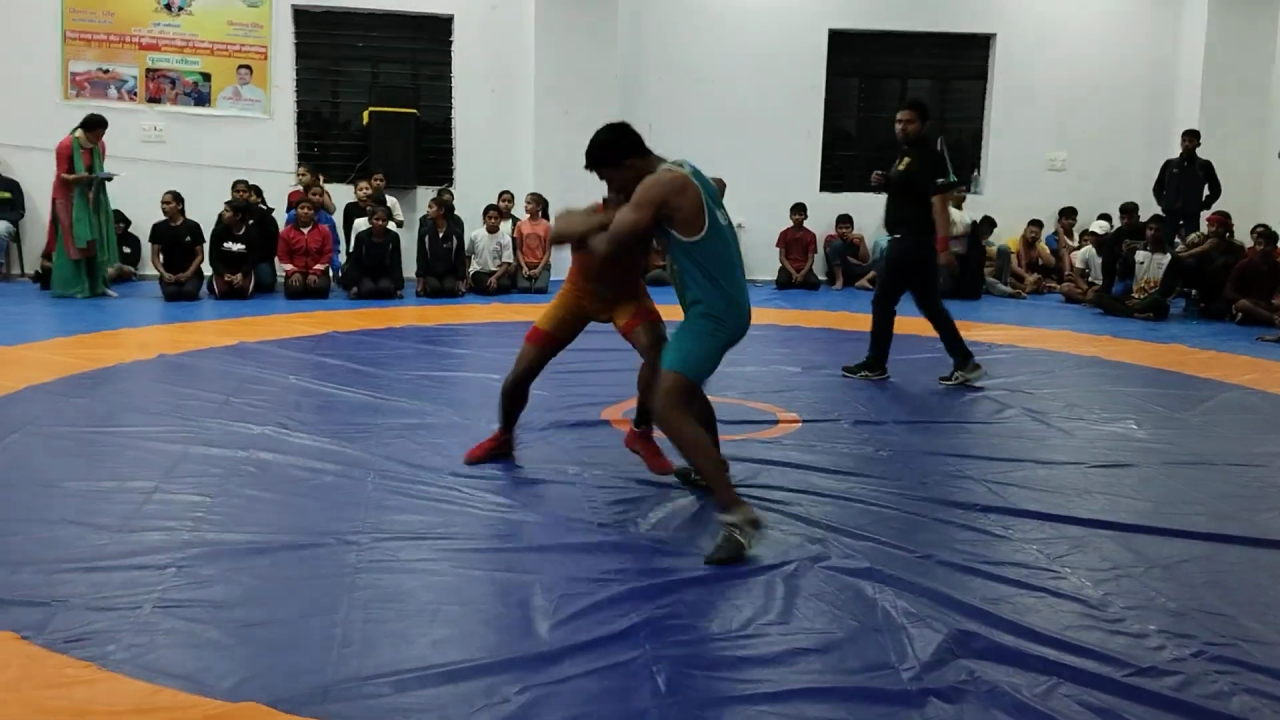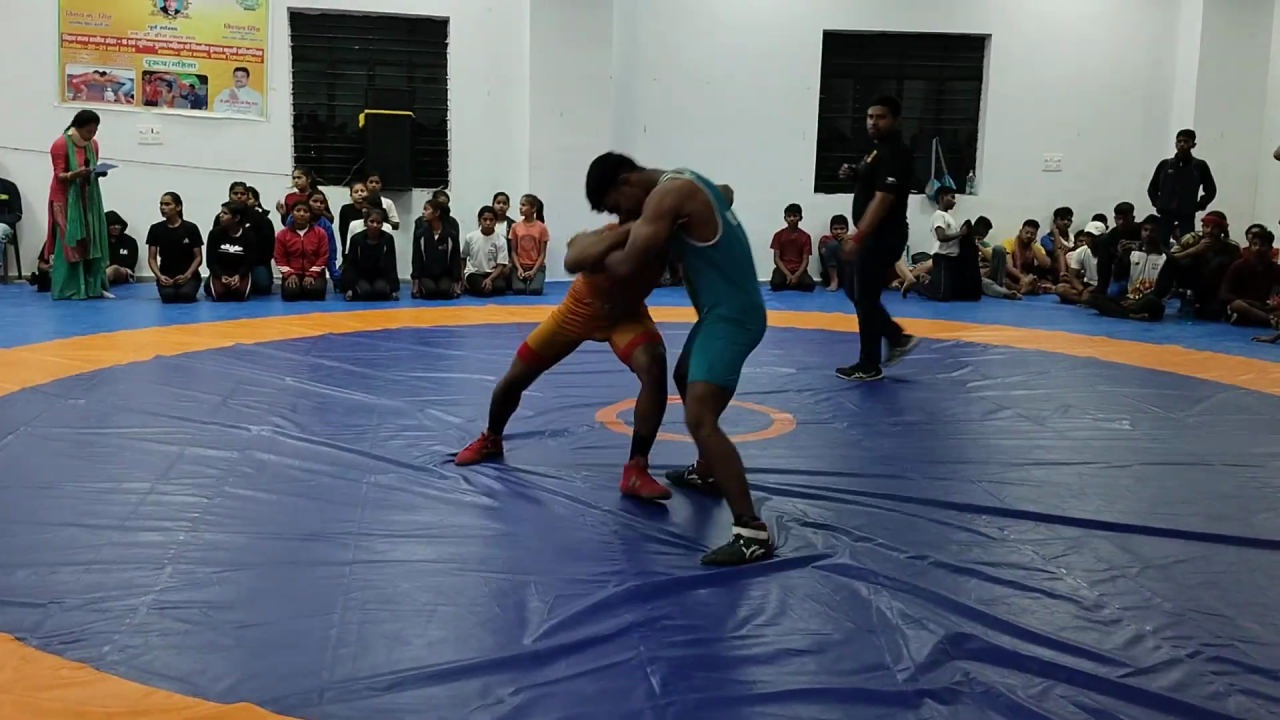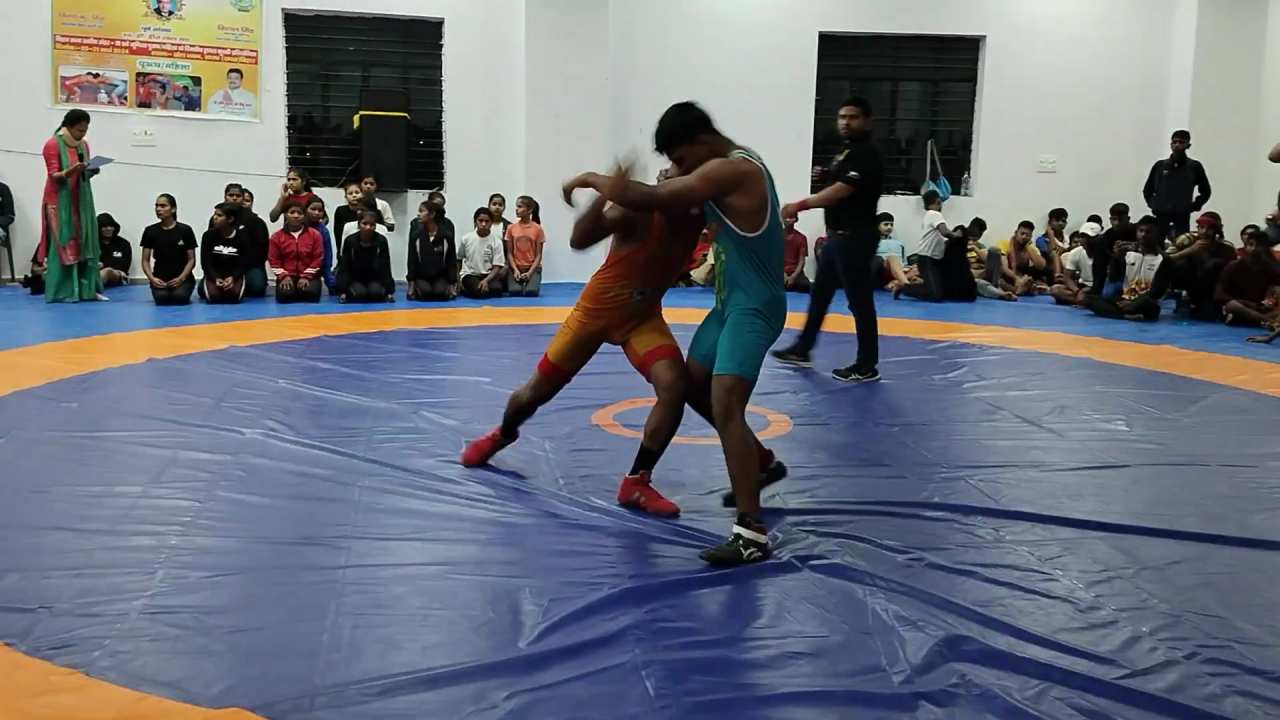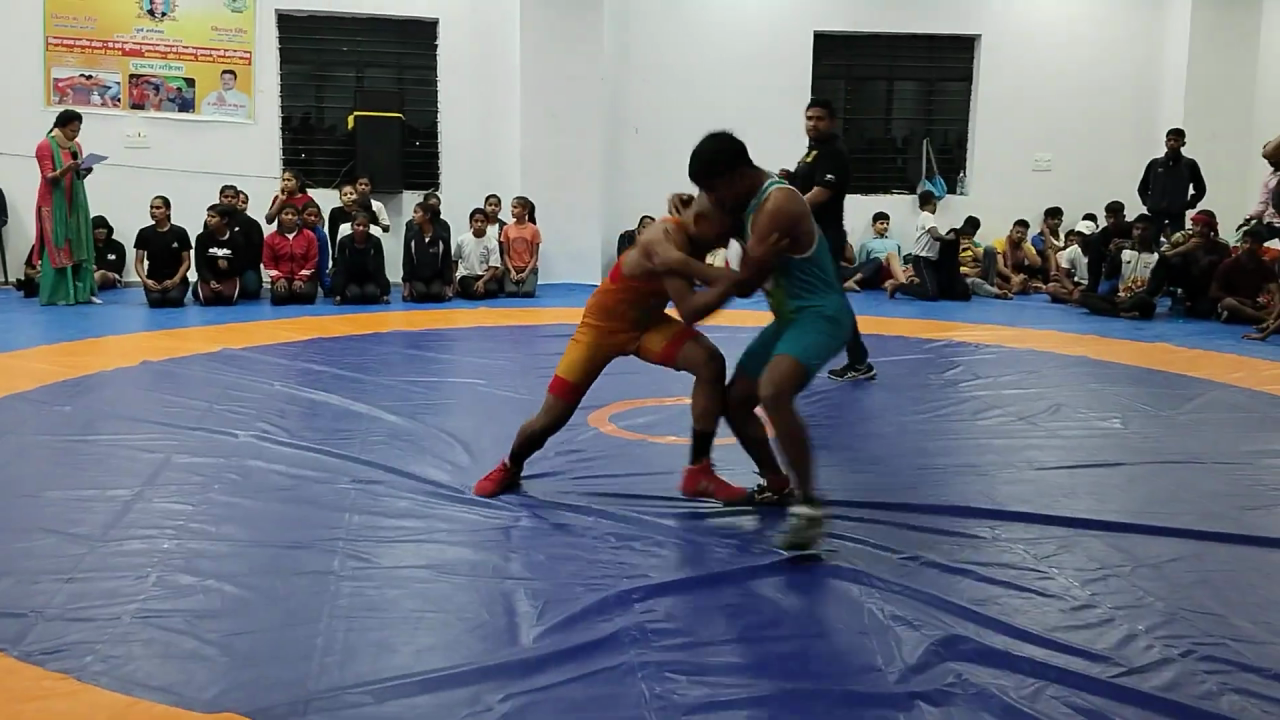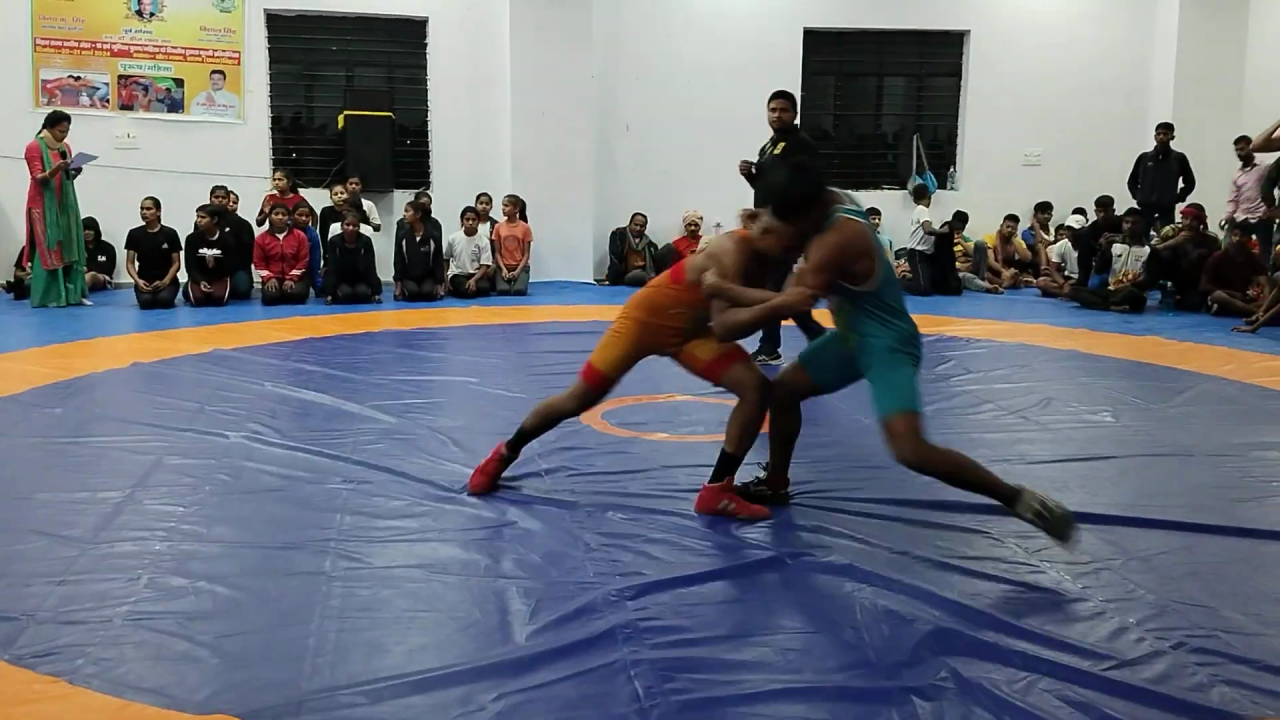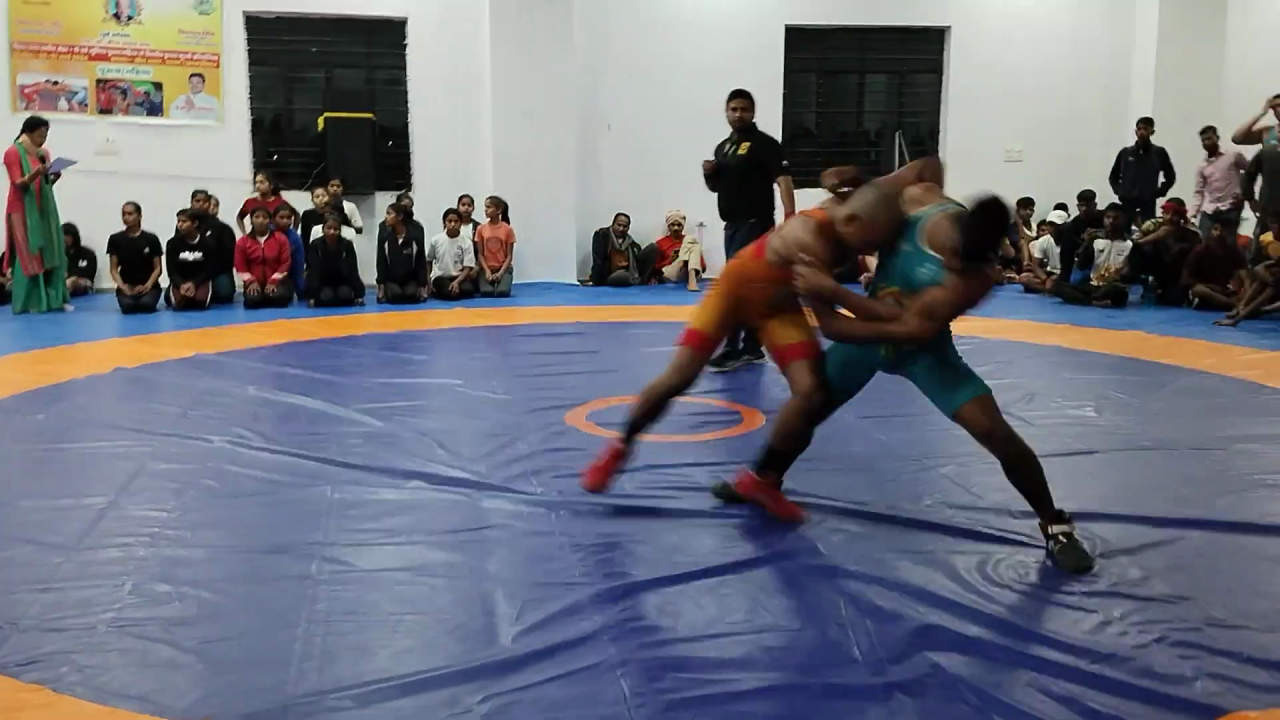
dt=0.2s
person 1, frame 1
left shoulder: (657, 186)
right shoulder: (682, 174)
left elbow: (608, 249)
right elbow: (717, 186)
left wrist: (584, 231)
left hip: (713, 311)
right hip: (725, 306)
left knee: (668, 408)
right knee: (685, 389)
left ankle: (738, 514)
right ankle: (712, 469)
person 1, frame 2
left shoulder: (666, 196)
right shoulder: (682, 183)
left elbow: (629, 268)
right elbow: (724, 196)
left wrist: (598, 252)
left hip: (732, 315)
right hip: (723, 310)
left knee: (700, 419)
right knee: (686, 380)
left ankle: (752, 531)
right ankle: (708, 471)
person 1, frame 3
left shoulder: (731, 170)
right shoulder: (735, 166)
left elbow: (651, 199)
left wrist: (596, 180)
left hip: (753, 308)
right hip: (732, 302)
left knee: (725, 409)
right knee: (693, 384)
left ankle: (752, 532)
right ankle: (757, 462)
person 1, frame 4
left shoulder: (776, 205)
right shoulder: (753, 196)
left elbow: (745, 281)
left hip: (821, 316)
right hip: (792, 316)
left knee: (771, 393)
right knee: (734, 399)
left ankle: (807, 507)
right ankle: (777, 485)
person 1, frame 5
left shoulder: (839, 238)
right shoulder: (833, 205)
left wrist: (727, 291)
left hip: (887, 343)
right hip: (853, 335)
left knee: (911, 453)
right knee: (781, 390)
left ankle: (1022, 501)
right ankle: (774, 484)
person 1, frame 6
left shoulder: (977, 272)
right shoulder: (920, 199)
left elbow: (910, 330)
left wrist: (836, 293)
left hip: (924, 352)
right hip: (870, 337)
left knee: (996, 433)
left ankle: (1056, 525)
right ankle: (766, 479)
person 2, frame 1
left shoulder: (648, 215)
right shoulder: (589, 219)
left elbow: (717, 186)
right elbow: (557, 236)
right wrist: (610, 219)
left hip: (626, 294)
right hip: (579, 293)
left knee: (656, 348)
right knee: (522, 369)
left ankle: (642, 433)
right ankle: (504, 436)
person 2, frame 2
left shoulder: (666, 238)
right shoulder: (605, 238)
right elbow: (573, 262)
right wrist: (627, 232)
left hip: (628, 316)
right hip: (580, 312)
left knee: (653, 371)
right knee: (513, 379)
left ankle: (636, 468)
right ankle: (490, 439)
person 2, frame 3
left shoulder: (694, 218)
right shoulder: (637, 212)
right elbow: (579, 240)
right wrist: (604, 195)
left hip: (643, 316)
right hip: (595, 310)
left knee: (674, 388)
right knee: (535, 393)
left ankle: (637, 481)
right ankle: (503, 434)
person 2, frame 4
left shoulder: (692, 233)
right shoulder: (670, 240)
right elbow: (689, 312)
right wrist: (733, 282)
left hip: (647, 323)
right hip: (604, 323)
left knee: (711, 365)
right knee: (549, 420)
left ankle: (698, 472)
right ankle: (510, 469)
person 2, frame 5
left shoulder: (756, 252)
right shoulder: (734, 253)
right elbow: (722, 328)
right wrist: (778, 304)
left hip: (686, 330)
right hip: (646, 319)
left knee: (757, 389)
right knee: (577, 402)
left ankle: (718, 490)
right ankle: (505, 453)
person 2, frame 6
left shoulder: (846, 211)
right shoulder: (811, 241)
left hip: (777, 304)
right hip: (736, 287)
left knee: (810, 392)
right knee: (678, 378)
left ankle: (760, 480)
right ankle: (621, 446)
person 3, frame 1
left shoulder: (928, 159)
right shoulder: (907, 154)
left elbow: (939, 202)
left wrist: (943, 246)
right wrist: (885, 183)
left hip: (910, 243)
right hip: (909, 242)
left knee: (882, 302)
right knee: (930, 306)
left ankle: (875, 365)
right ankle: (964, 363)
person 3, frame 2
left shoulder: (895, 153)
right shoulder: (881, 149)
left elbow: (882, 199)
left wrist: (856, 237)
right wrist: (854, 174)
left hip: (880, 237)
right hip: (874, 236)
left knee: (865, 298)
right knee: (855, 291)
left ankle: (868, 365)
right ankle: (898, 337)
person 3, frame 3
left shoulder: (866, 154)
right shoulder: (850, 150)
left elbow: (840, 191)
left wrist: (798, 206)
right wrist: (825, 176)
left hip: (856, 237)
right hip: (841, 236)
left knee: (859, 300)
right knee: (819, 293)
left ankle: (866, 367)
right ankle: (802, 350)
person 3, frame 4
left shoulder: (834, 154)
right shoulder: (813, 152)
left elbow: (819, 195)
right wrist: (790, 181)
left hip: (824, 237)
left ankle: (859, 363)
person 3, frame 5
left shoulder: (801, 144)
right shoulder: (769, 145)
right wrist: (749, 173)
left knee: (775, 288)
right knee: (768, 288)
left ankle: (819, 339)
right ankle: (768, 349)
person 3, frame 6
left shoulder: (764, 143)
right shoulder: (723, 147)
left elbow: (784, 180)
right elbow: (717, 187)
left wrist: (790, 218)
right wrist: (709, 173)
left hip: (755, 224)
right hip: (732, 225)
left ankle: (731, 349)
right ankle: (752, 347)
person 4, frame 1
left shoulder: (99, 146)
right shoulder: (66, 145)
right elbow: (61, 175)
left wrist: (104, 176)
right wrist: (79, 177)
left hip: (87, 196)
right hip: (67, 197)
left knee: (94, 239)
right knee: (71, 242)
left ankle: (96, 284)
right ankle: (70, 286)
person 4, frame 2
left shoulder: (92, 145)
right shoulder: (61, 145)
right elbow: (59, 175)
left wrist: (98, 172)
right wrist: (76, 173)
left hip: (86, 198)
right hip: (65, 200)
left knee: (91, 241)
right knee: (69, 244)
left ankle: (93, 286)
right ankle: (68, 289)
person 4, frame 3
left shoulder: (83, 145)
right shoulder: (52, 145)
right elbow: (54, 175)
left wrist: (91, 171)
right wrist: (71, 170)
left hip: (80, 201)
right hip: (59, 202)
left knee: (84, 243)
right knee: (63, 246)
left ankle: (87, 288)
right ankle: (62, 291)
person 4, frame 4
left shoulder: (76, 146)
right shoulder: (45, 146)
right elbow: (48, 177)
left wrist: (84, 171)
right wrist: (66, 169)
left hip: (74, 202)
right hip: (53, 204)
left knee: (79, 245)
right knee: (57, 248)
left ankle: (82, 291)
right ankle: (57, 294)
person 4, frame 5
left shoulder: (65, 147)
right shoulder: (34, 147)
right elbow: (38, 178)
left wrist: (74, 172)
right wrist: (55, 169)
left hip: (64, 204)
right hip: (43, 206)
left knee: (69, 247)
right knee: (47, 249)
left ankle: (73, 293)
right ankle: (48, 296)
person 4, frame 6
left shoulder: (44, 153)
right shoulder: (13, 153)
right elbow: (18, 183)
left wrist: (54, 177)
right wrist: (35, 174)
left hip: (44, 209)
right hip: (23, 211)
left knee: (51, 252)
right knee: (28, 255)
left ankle: (55, 298)
right ankle: (30, 302)
